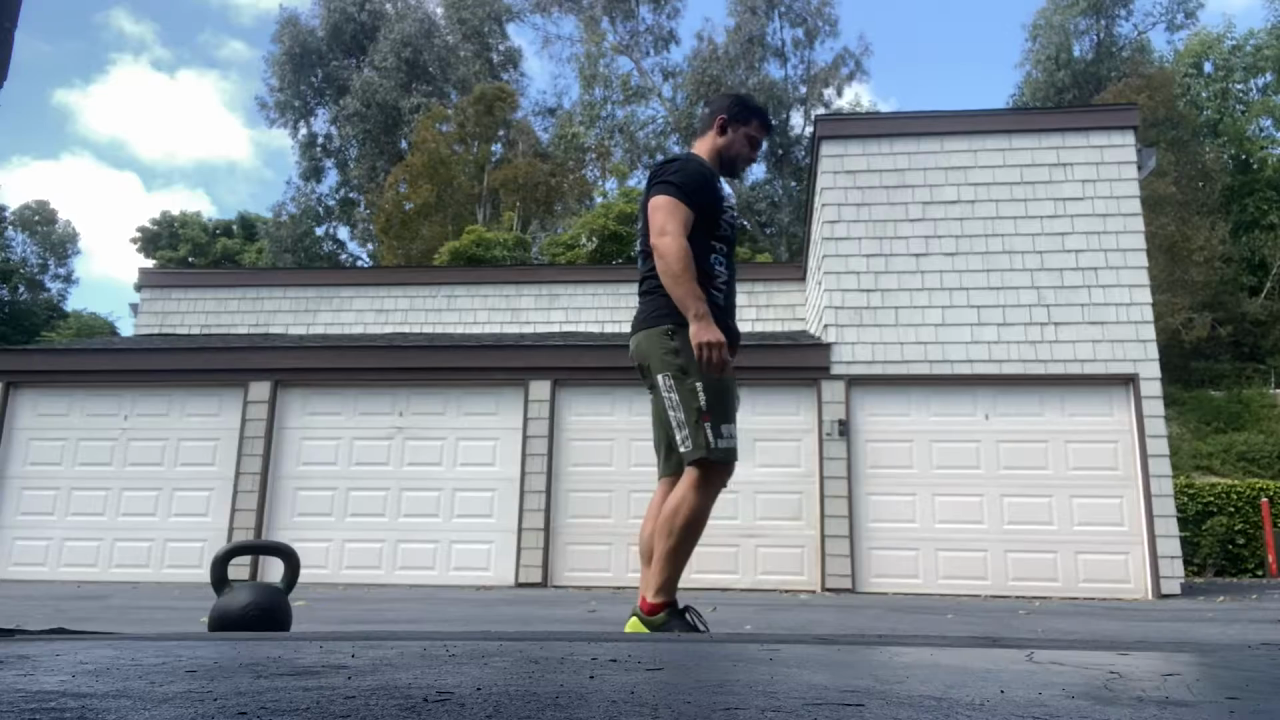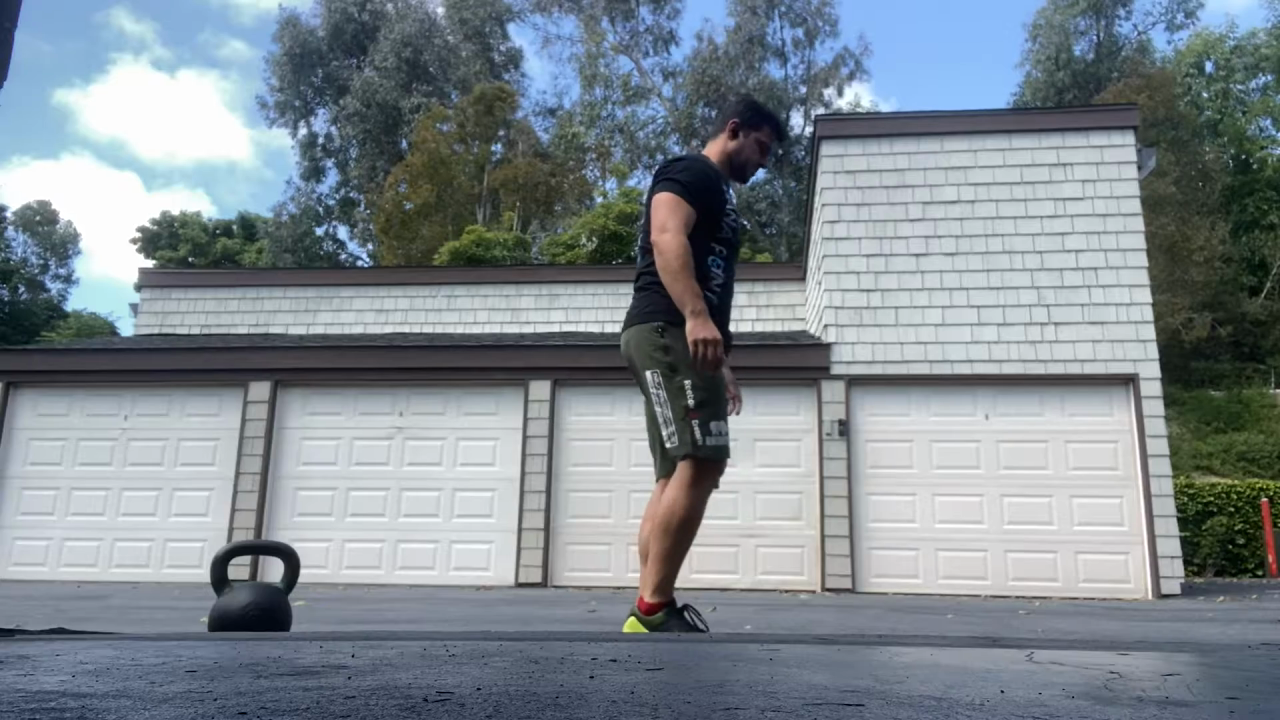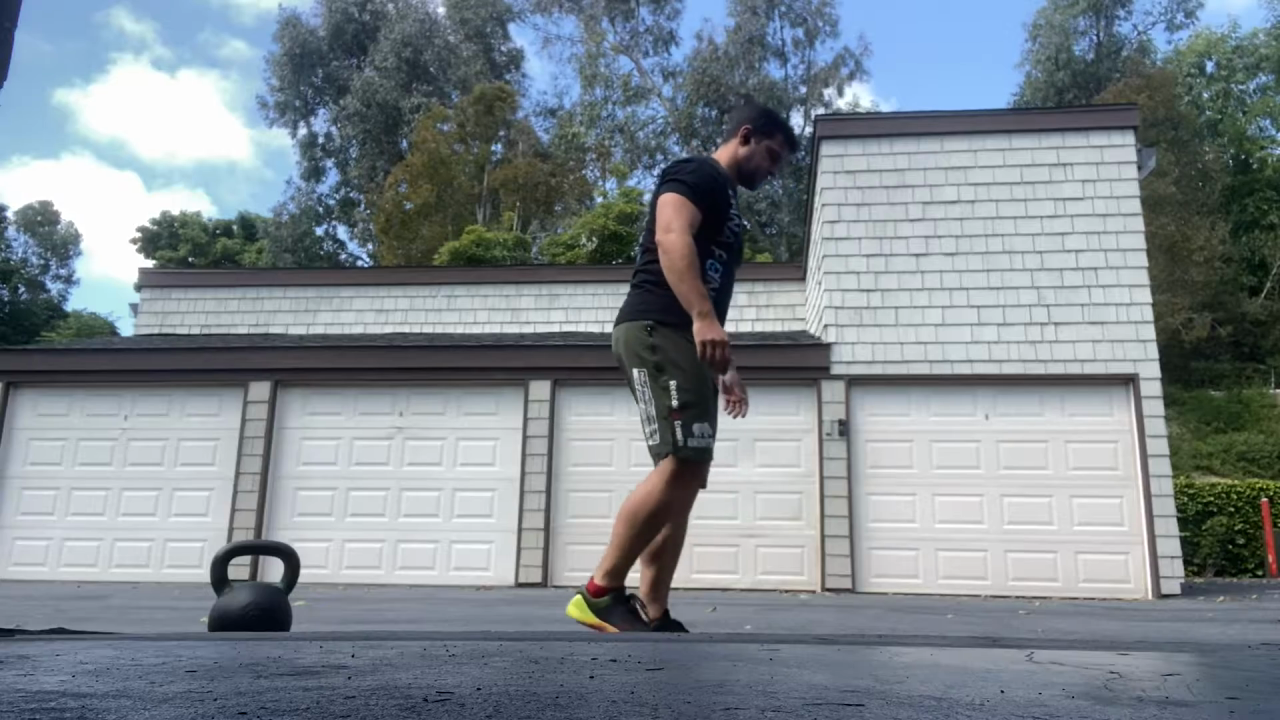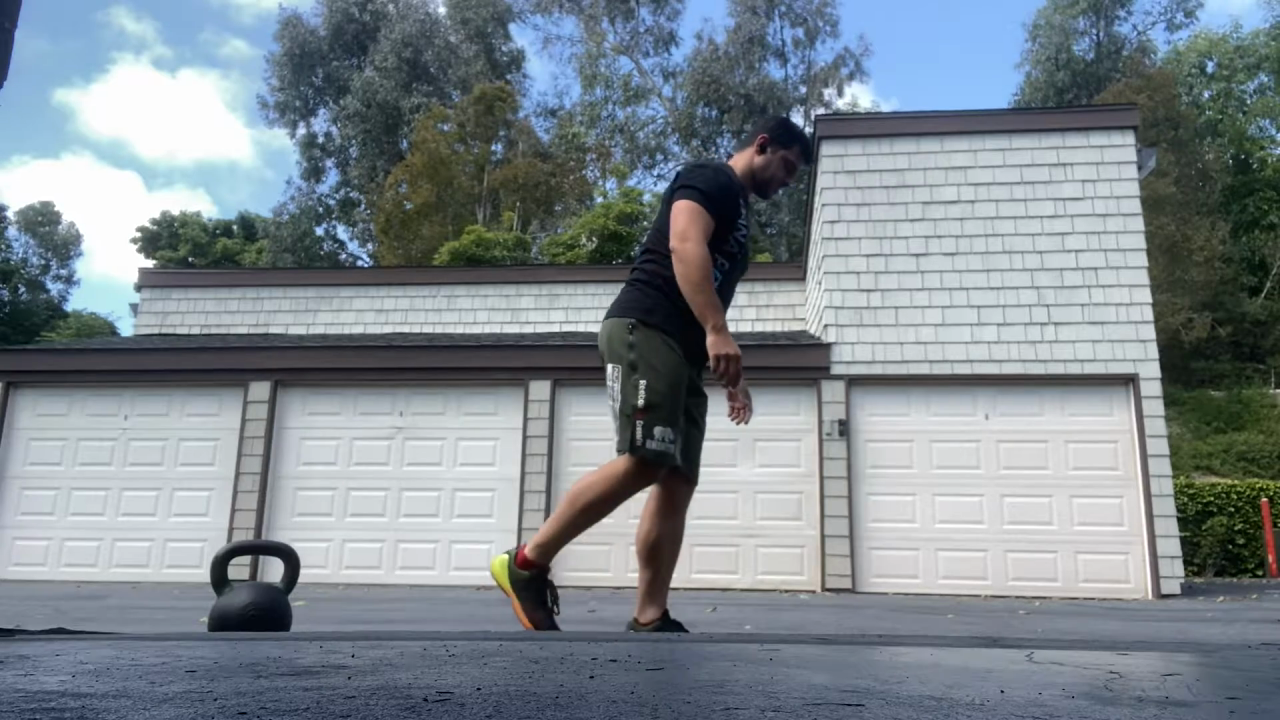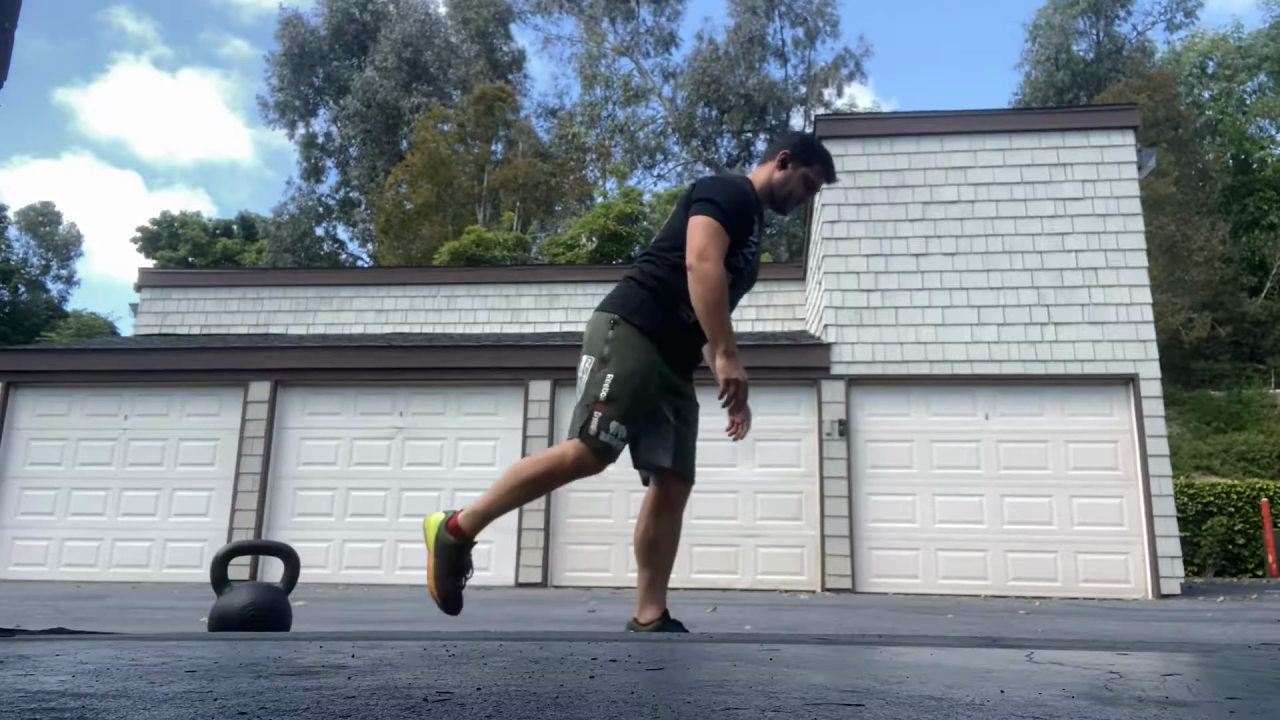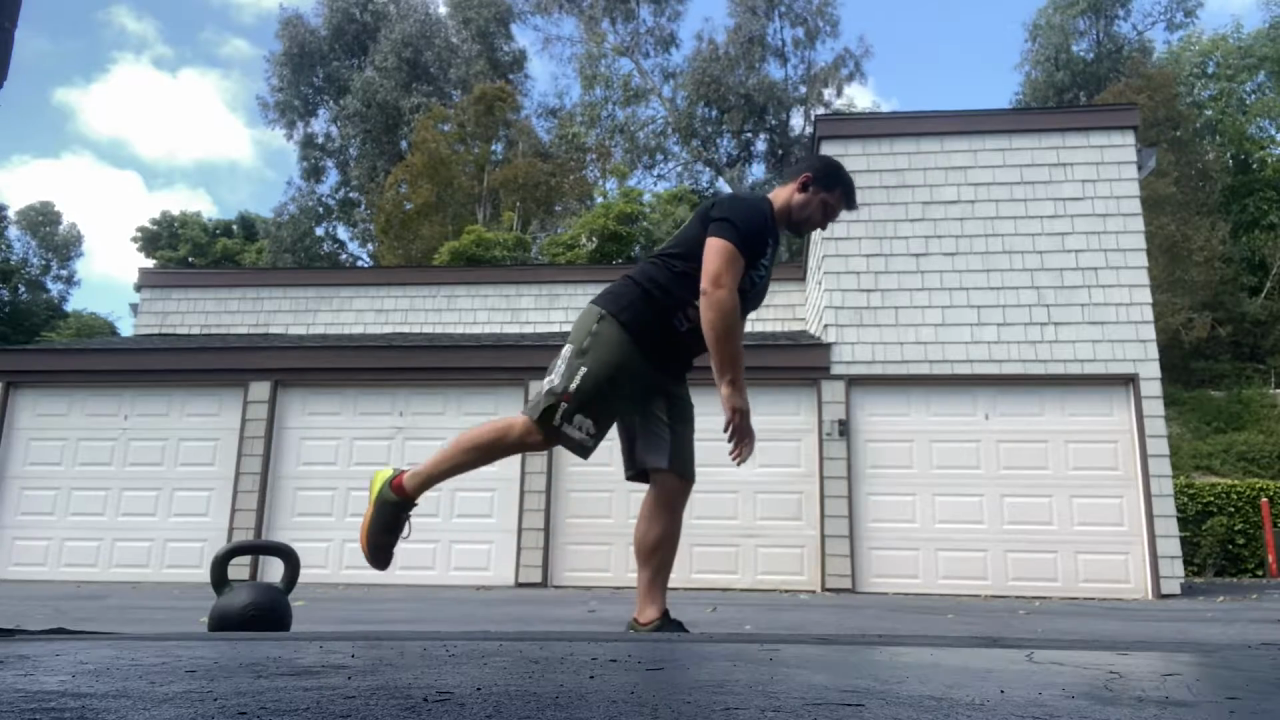
dt=0.2s
person 1, frame 1
left shoulder: (705, 189)
right shoulder: (684, 172)
right elbow: (667, 242)
right wrist: (700, 320)
left hip: (686, 342)
right hip: (678, 336)
left knee: (678, 479)
right knee: (709, 467)
left ankle: (650, 609)
right ankle: (656, 608)
person 1, frame 2
left shoulder: (714, 191)
right shoulder: (690, 171)
right elbow: (666, 238)
left wrist: (719, 365)
right wrist: (697, 317)
left hip: (684, 341)
right hip: (668, 333)
left knee: (681, 476)
right knee: (701, 466)
left ankle: (653, 607)
right ankle: (654, 606)
person 1, frame 3
left shoulder: (724, 199)
right shoulder: (697, 174)
right elbow: (672, 238)
left wrist: (724, 368)
right wrist: (703, 319)
left hip: (681, 340)
right hip: (658, 329)
left knee: (682, 474)
right knee: (683, 465)
left ankle: (652, 614)
right ankle: (601, 591)
person 1, frame 4
left shoulder: (737, 207)
right shoulder: (709, 179)
right elbow: (686, 247)
left wrist: (731, 373)
right wrist: (717, 333)
left hip: (679, 346)
right hip: (645, 330)
left knee: (678, 481)
right knee: (643, 464)
left ankle: (650, 616)
right ankle: (527, 563)
person 1, frame 5
left shoulder: (751, 223)
right shoulder: (726, 192)
left elbow: (712, 309)
right elbow: (701, 264)
left wrist: (732, 388)
right wrist: (728, 359)
left hip: (673, 356)
right hip: (630, 329)
left knee: (673, 482)
right knee: (589, 452)
left ankle: (650, 616)
right ankle: (457, 530)
person 1, frame 6
left shoulder: (767, 243)
right shoulder: (745, 211)
left elbow: (722, 324)
right elbow: (715, 291)
left wrist: (738, 410)
right wrist: (732, 389)
left hip: (664, 361)
right hip: (619, 329)
left knee: (672, 483)
right knee: (539, 429)
left ankle: (649, 616)
right ankle: (402, 487)
